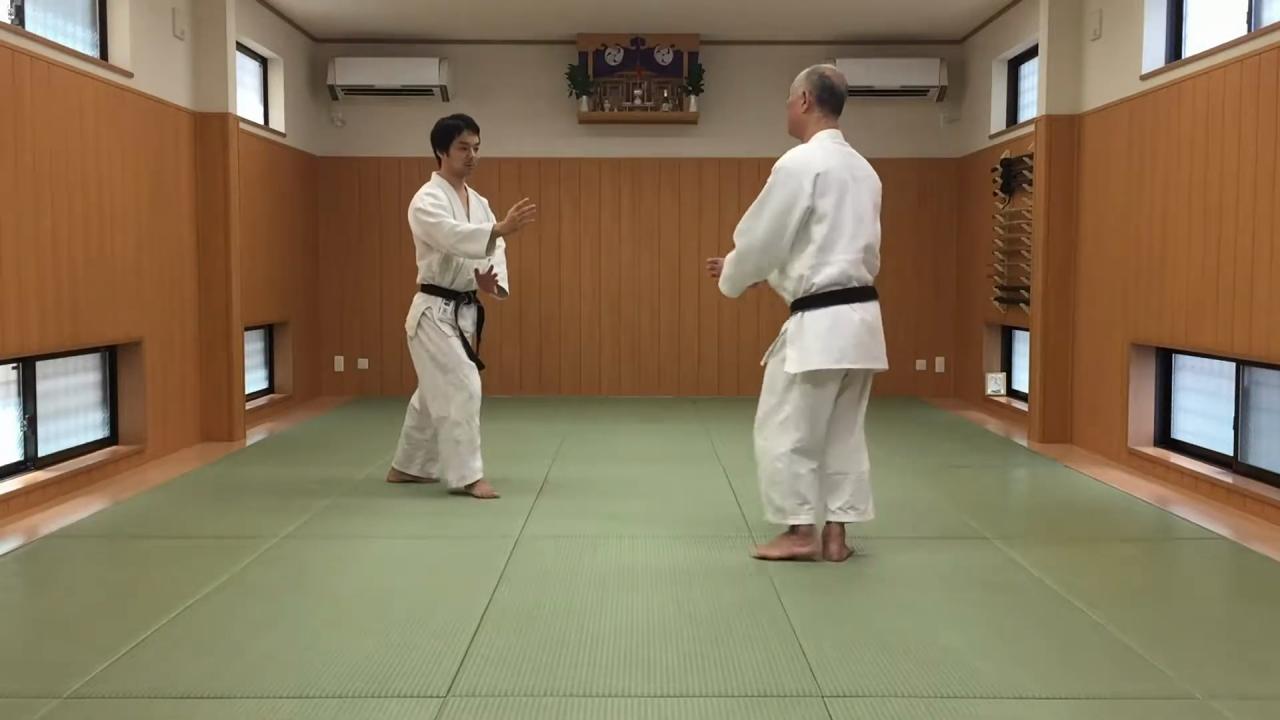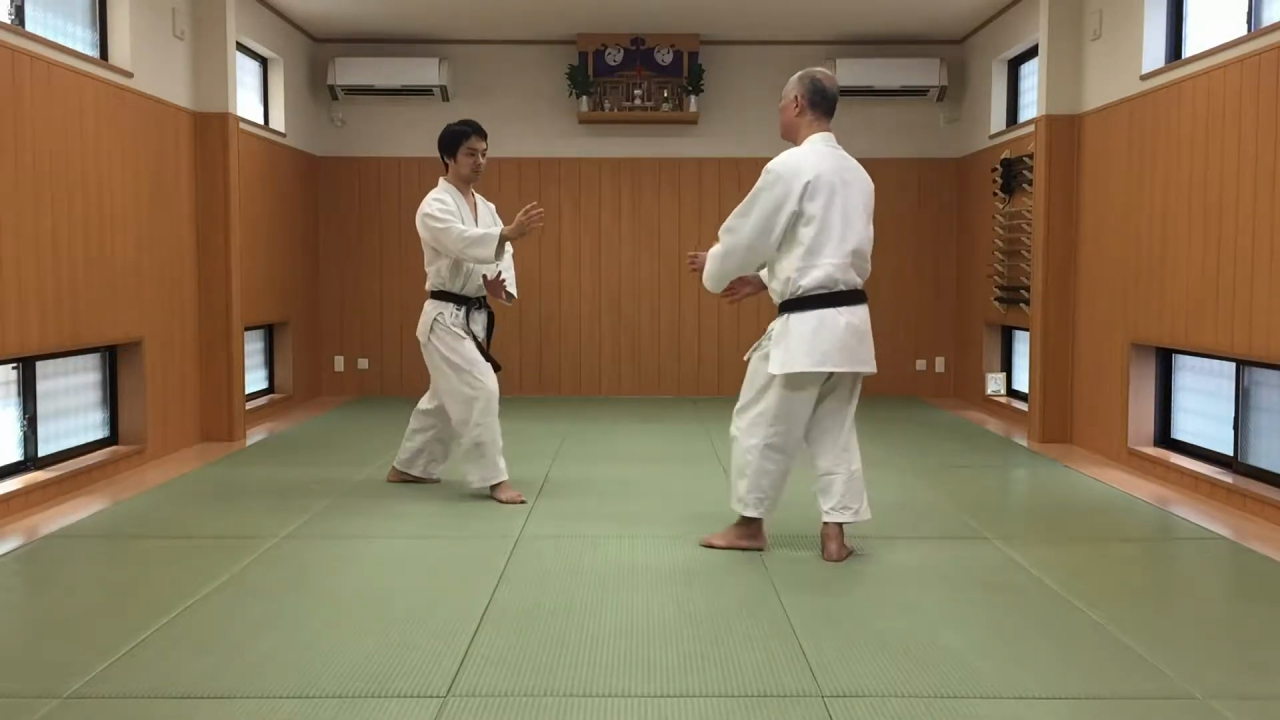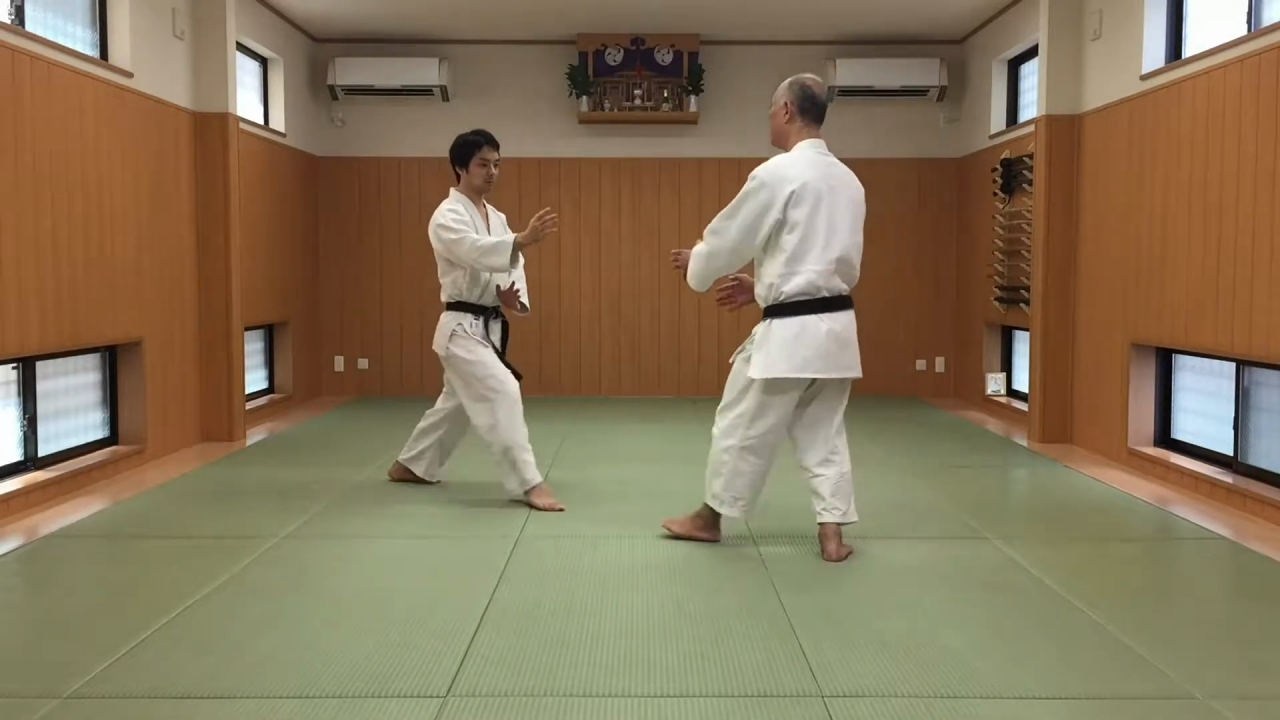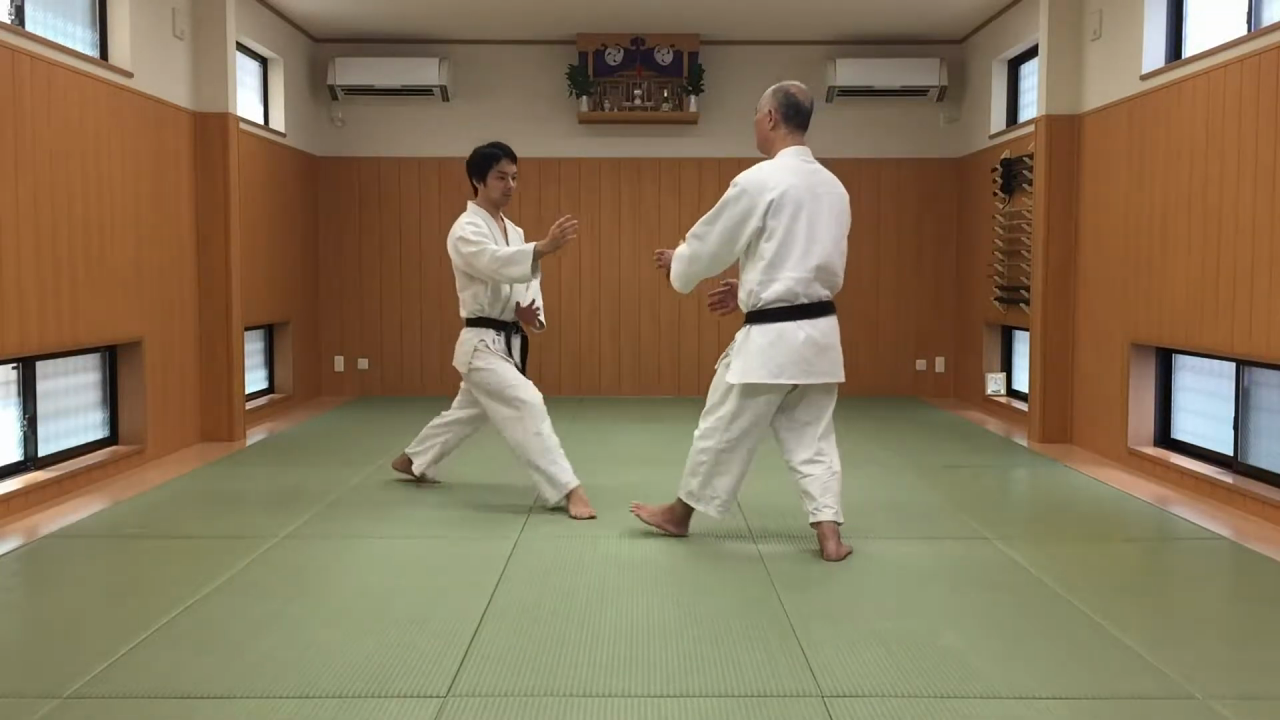
dt=0.1s
person 1, frame 1
left shoulder: (799, 164)
right shoulder: (861, 169)
left elbow: (759, 238)
left wrist: (732, 275)
right wrist: (773, 275)
left hip: (821, 321)
right hip: (861, 314)
left knee: (784, 431)
right knee: (843, 434)
left ankle: (801, 532)
right ankle: (836, 531)
person 1, frame 2
left shoulder: (790, 167)
right shoulder: (856, 173)
left elbow: (745, 238)
left wrist: (713, 268)
right wrist: (766, 279)
left hip: (806, 322)
right hip: (850, 316)
left knee: (758, 427)
right knee: (833, 435)
left ankle: (749, 526)
right ankle: (835, 532)
person 1, frame 3
left shoulder: (777, 173)
right shoulder: (847, 179)
left elbow: (728, 239)
left wrist: (694, 262)
left hip: (791, 329)
right hip: (837, 323)
left knee: (739, 428)
right knee: (824, 439)
left ankle: (708, 519)
right ankle: (834, 533)
person 1, frame 4
left shoulder: (758, 182)
right shoulder: (833, 186)
left elbow: (708, 244)
left wrist: (676, 263)
left hip: (771, 334)
right hip: (820, 328)
left knee: (721, 432)
right knee: (813, 441)
left ankle: (679, 513)
right ankle: (830, 532)
person 2, frame 1
left shoulder: (478, 202)
right shoulder: (427, 200)
left elbow: (494, 247)
right elbow: (454, 235)
left wrist: (494, 280)
right wrist: (501, 228)
left hip: (463, 310)
right hip: (434, 311)
left knee: (433, 394)
right knee: (462, 388)
left ankle: (408, 465)
right ankle: (468, 475)
person 2, frame 2
left shoulder: (486, 207)
right shoulder: (435, 206)
left elbow: (501, 253)
right elbow: (462, 241)
left wrist: (502, 286)
right wrist: (509, 232)
left hip: (474, 315)
right hip: (446, 316)
left knee: (444, 399)
right knee: (481, 389)
left ankle: (408, 466)
right ankle: (493, 478)
person 2, frame 3
left shoulder: (496, 217)
right shoulder: (448, 217)
left elbow: (513, 262)
right elbow: (477, 251)
left wrist: (514, 294)
right wrist: (523, 239)
left hip: (487, 326)
right hip: (462, 327)
left knee: (454, 406)
right knee: (502, 394)
left ankle: (410, 465)
right ankle: (530, 484)
person 2, frame 4
left shoulder: (512, 231)
right shoulder: (466, 231)
left elbow: (528, 277)
right elbow: (496, 263)
left wrist: (531, 312)
right wrist: (543, 247)
left hip: (507, 341)
right hip: (483, 343)
left knee: (467, 413)
right knee: (526, 405)
left ankle: (412, 460)
right ankle: (567, 491)
